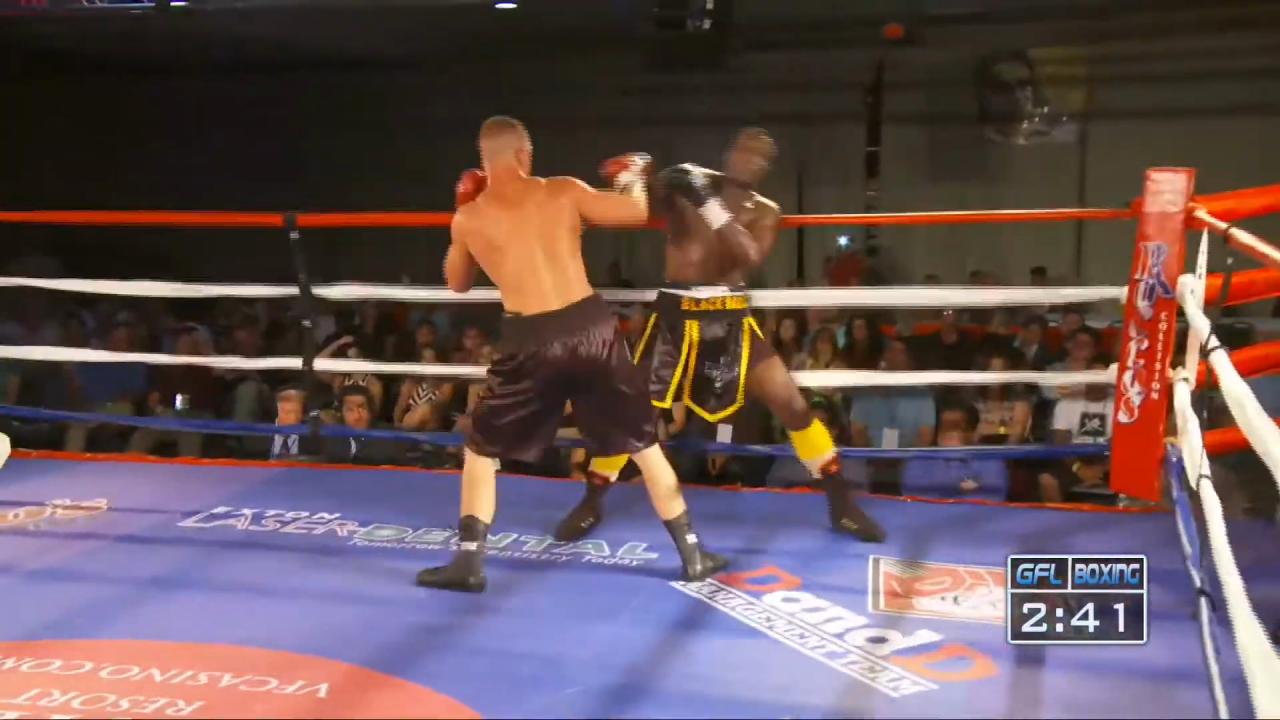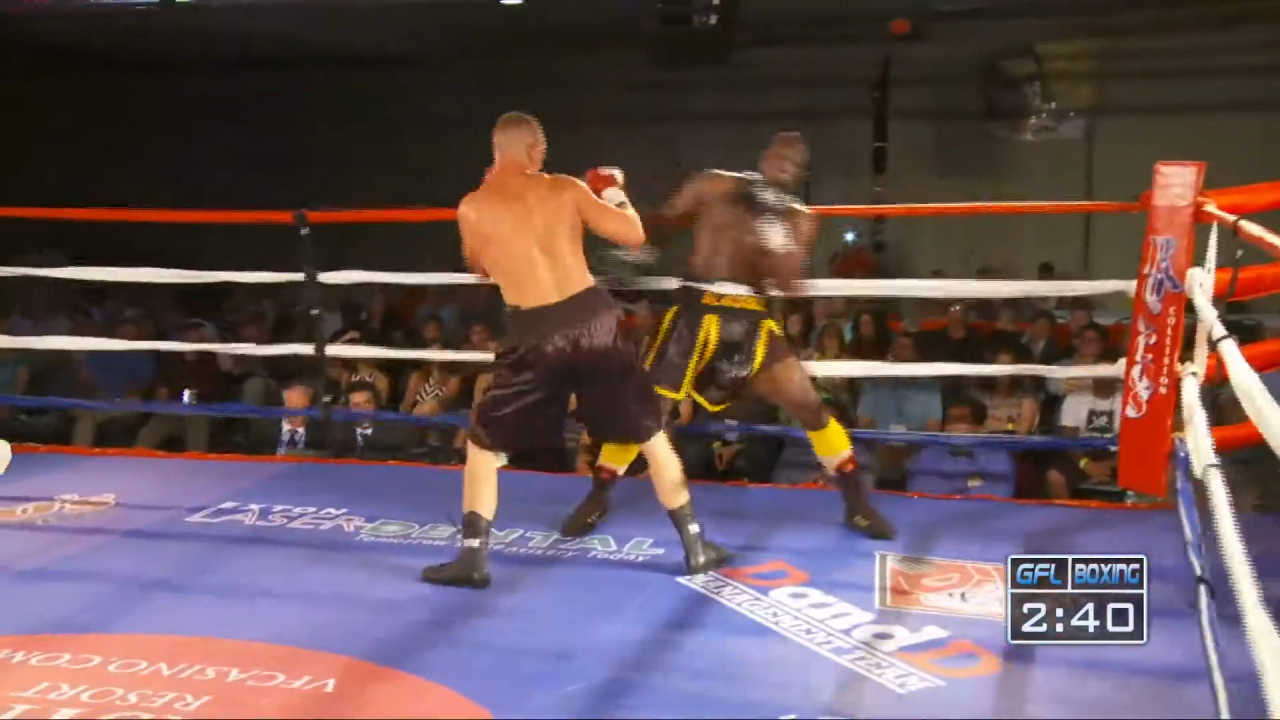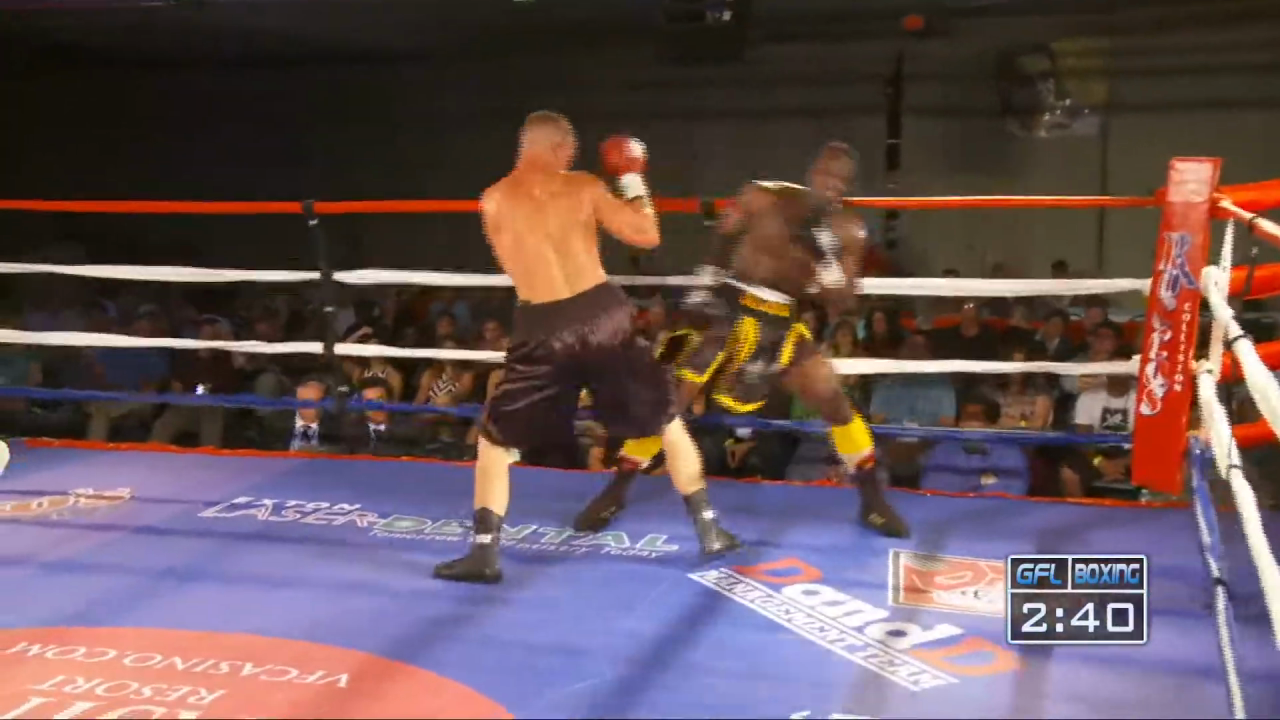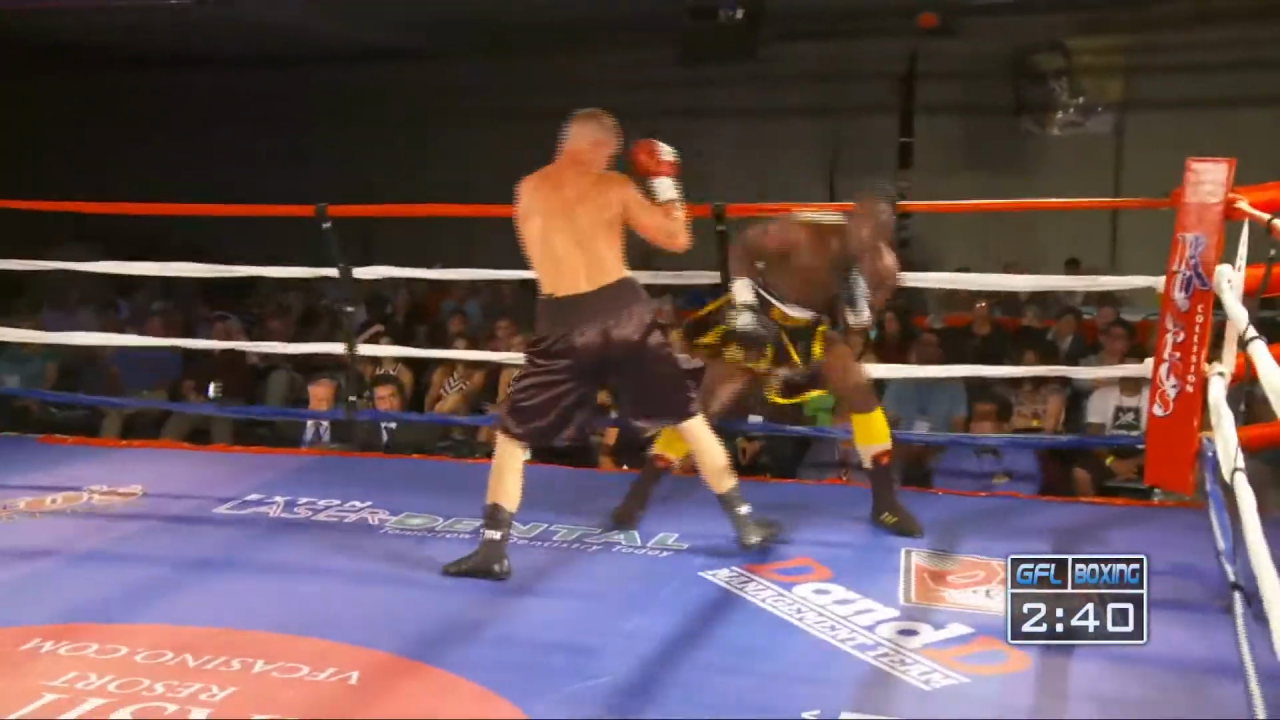
dt=0.1s
person 1, frame 1
left shoulder: (468, 219)
right shoulder: (564, 191)
left elbow: (457, 283)
right elbow: (635, 213)
right wrist: (631, 176)
left hip: (530, 343)
right hip: (591, 329)
left knee: (480, 451)
right knee: (645, 447)
left ankle: (466, 562)
right ankle: (693, 553)
person 1, frame 2
left shoulder: (471, 210)
right shoulder: (566, 189)
right elbow: (634, 236)
right wrist: (612, 191)
left hip: (533, 335)
right hip: (592, 320)
left knee: (482, 444)
right knee: (652, 434)
left ankle: (471, 557)
right ankle: (696, 544)
person 1, frame 3
left shoulder: (493, 200)
right shoulder: (584, 187)
right elbow: (646, 237)
right wrist: (631, 177)
left hip: (543, 331)
right hip: (603, 316)
left knee: (494, 441)
right knee: (668, 422)
left ankle: (483, 553)
right ankle: (708, 530)
person 1, frame 4
left shoulder: (528, 190)
right shoulder: (613, 187)
right elbow: (677, 241)
right wrist: (664, 181)
left hip: (562, 324)
right hip: (622, 312)
left knee: (512, 436)
right knee: (691, 420)
left ankle: (492, 551)
right ankle: (746, 523)
person 2, frame 1
left shoulder: (763, 211)
right shoulder: (682, 184)
left elbow: (749, 258)
left wrist: (708, 203)
left hip: (730, 320)
right hip: (676, 316)
left knee: (794, 407)
left ankle: (844, 507)
right ankle: (590, 504)
person 2, frame 2
left shoulder: (798, 217)
right shoulder: (714, 186)
left elbow: (788, 280)
right elbow: (665, 218)
left wrist: (769, 219)
left hip: (750, 321)
right hip: (695, 314)
left knee: (809, 406)
left ankle: (858, 504)
right ankle: (596, 499)
person 2, frame 3
left shoulder: (848, 231)
right shoulder: (764, 196)
left elbow: (841, 304)
right elbow: (723, 237)
left wrist: (827, 259)
right wrist: (706, 286)
left hip: (779, 323)
right hip: (730, 311)
left knee: (834, 401)
right knee: (673, 402)
left ankle: (874, 502)
right ankle: (613, 494)
person 2, frame 4
left shoulder: (884, 266)
right shoulder: (803, 231)
left elbow: (869, 326)
right elbow: (743, 246)
left wrist: (860, 305)
right wrist: (741, 304)
left hip: (810, 327)
right hip: (762, 315)
left knee: (860, 390)
right knee: (709, 402)
left ankle: (886, 502)
right ankle: (640, 491)
